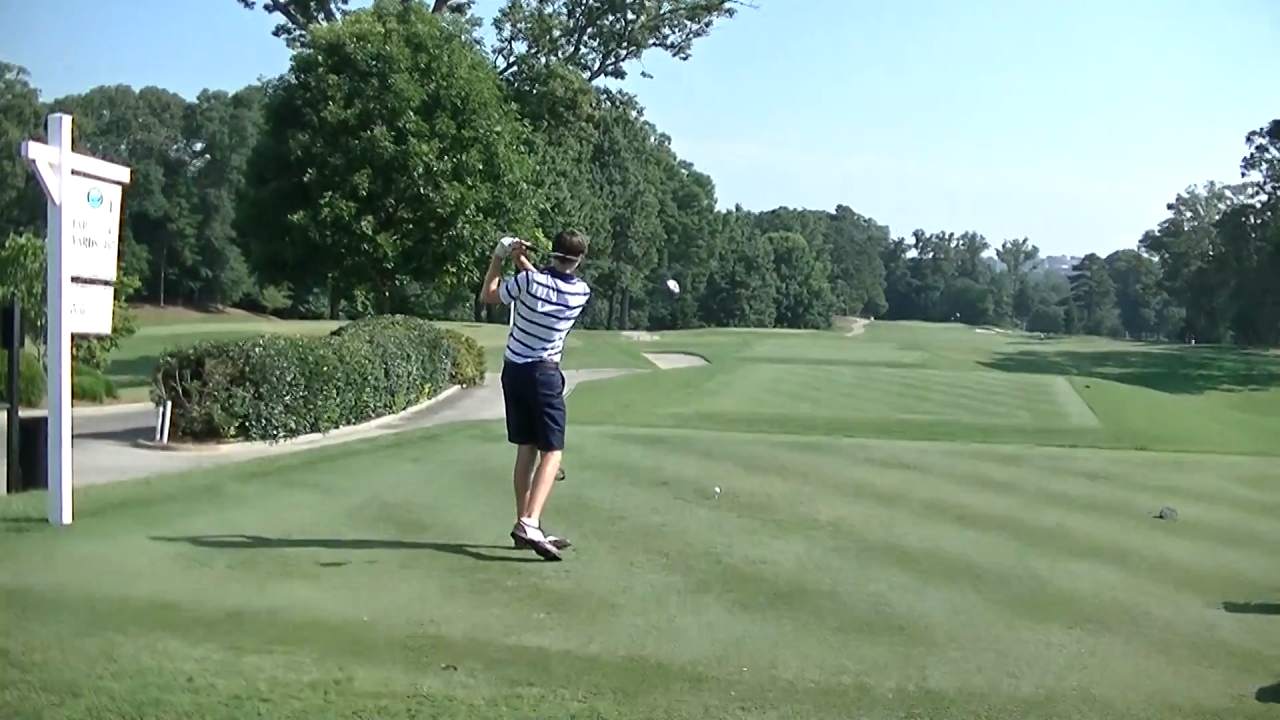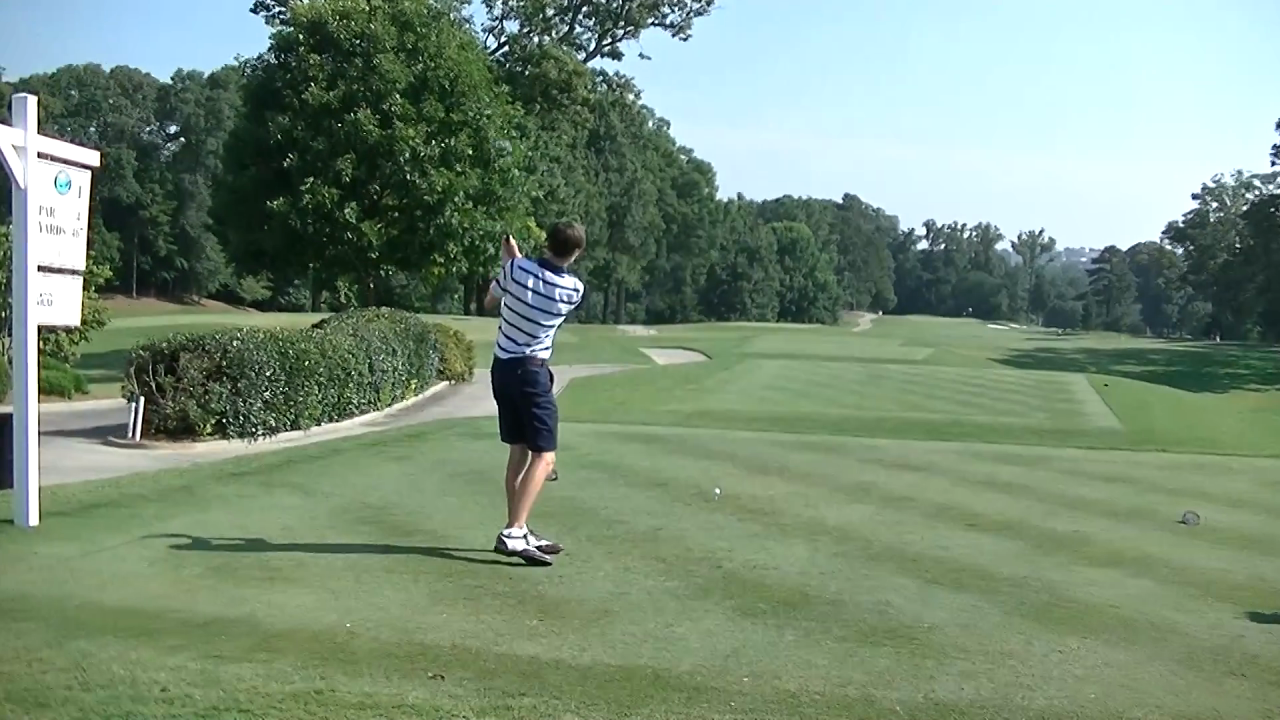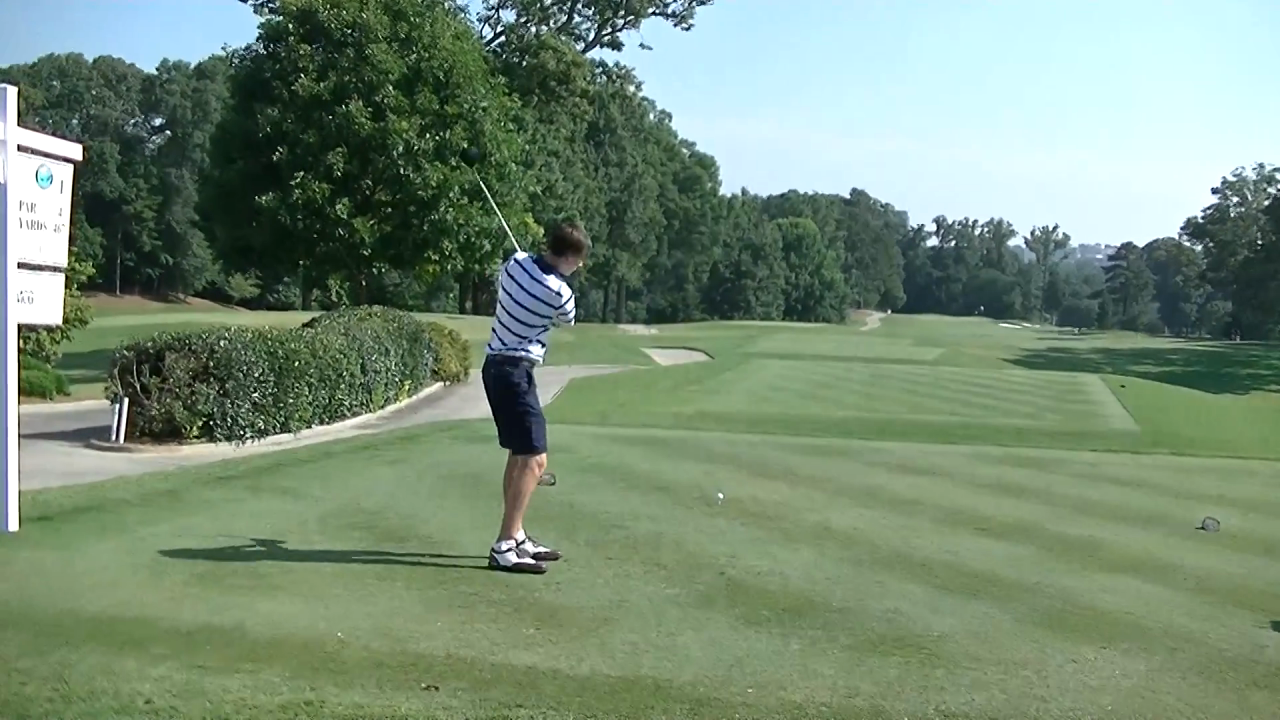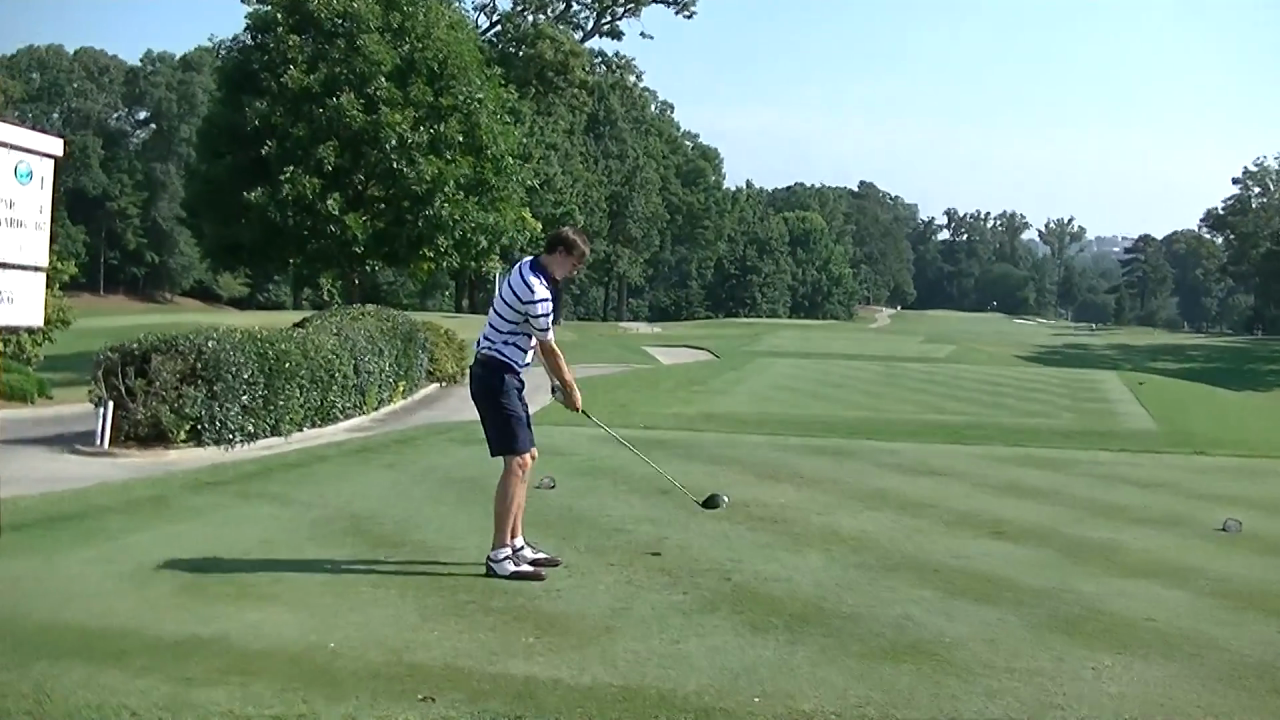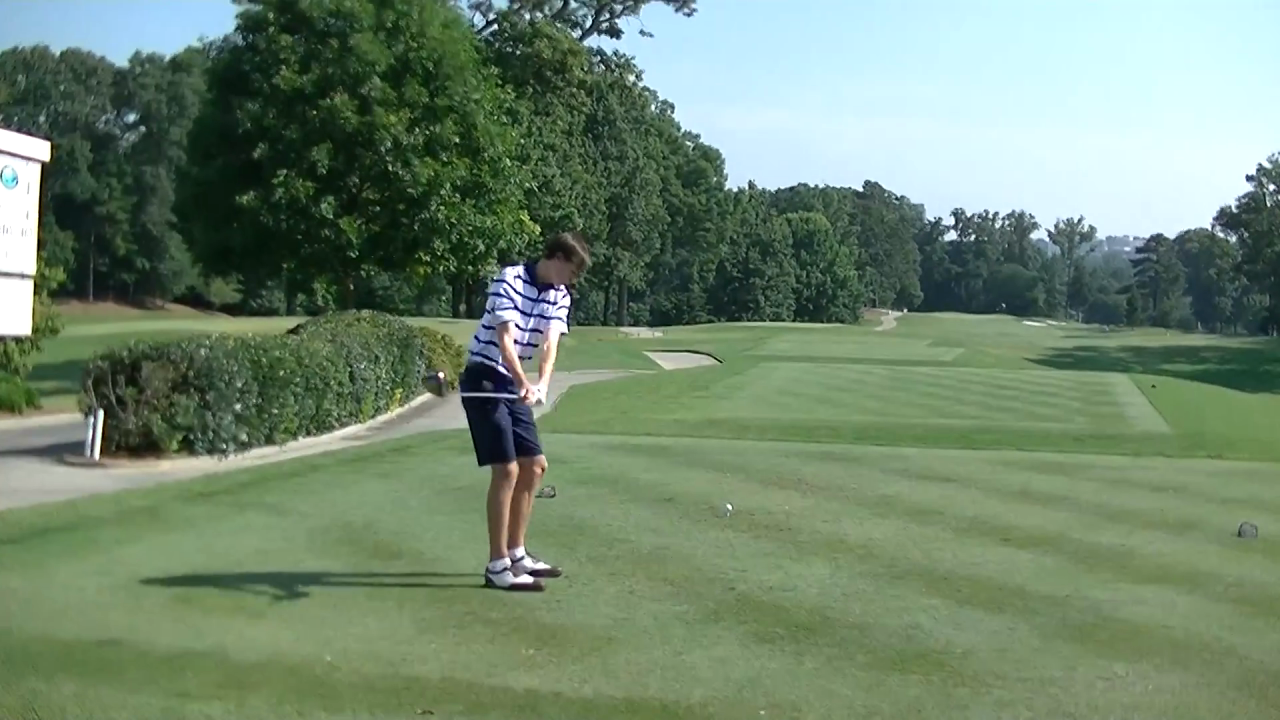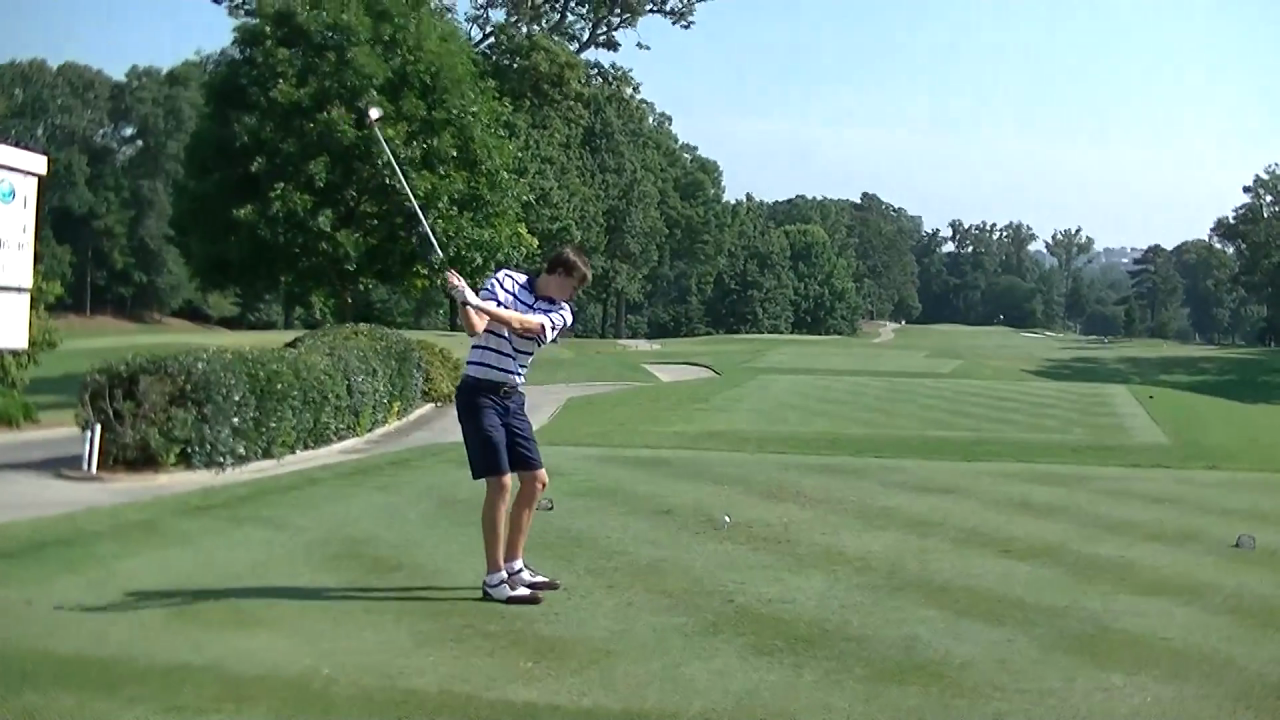
dt=0.2s
person 1, frame 1
left shoulder: (527, 281)
right shoulder: (582, 293)
left elbow: (487, 297)
left wrist: (499, 257)
right wrist: (521, 259)
left hip: (513, 371)
right hip: (544, 374)
left knee: (526, 450)
right knee: (551, 453)
left ankle: (526, 524)
right ankle: (529, 524)
person 1, frame 2
left shoulder: (515, 270)
right shoulder: (574, 289)
left elbow: (491, 301)
left hip: (502, 368)
right hip: (531, 372)
left knee: (519, 451)
right knee: (544, 456)
left ankle: (517, 531)
right ankle: (513, 533)
person 1, frame 3
left shoulder: (517, 262)
right shoulder: (561, 294)
right elbow: (565, 323)
left hip: (495, 366)
right hip: (515, 373)
left knee: (518, 455)
right knee: (534, 460)
left ankle: (516, 538)
right ankle: (503, 547)
person 1, frame 4
left shoulder: (527, 266)
right shoulder: (538, 293)
right elbow: (549, 350)
left wrist: (555, 382)
right wrist: (570, 389)
left hip: (502, 374)
right hip: (496, 375)
left knee: (524, 457)
right knee: (519, 462)
left ankle: (515, 544)
person 1, frame 5
left shoulder: (560, 298)
right shoulder: (509, 280)
left elbow: (550, 345)
right elbow: (503, 340)
left wrist: (540, 384)
right wrist: (521, 381)
left hip: (515, 387)
right hip: (484, 380)
left knee: (534, 466)
right knee: (506, 469)
person 1, frame 6
left shoulder: (561, 315)
right shoulder: (505, 280)
left elbow: (521, 323)
right elbow: (474, 326)
left wrist: (478, 302)
right wrist: (465, 300)
left hip: (512, 398)
right hip: (478, 393)
left knee: (536, 481)
right knee: (500, 483)
